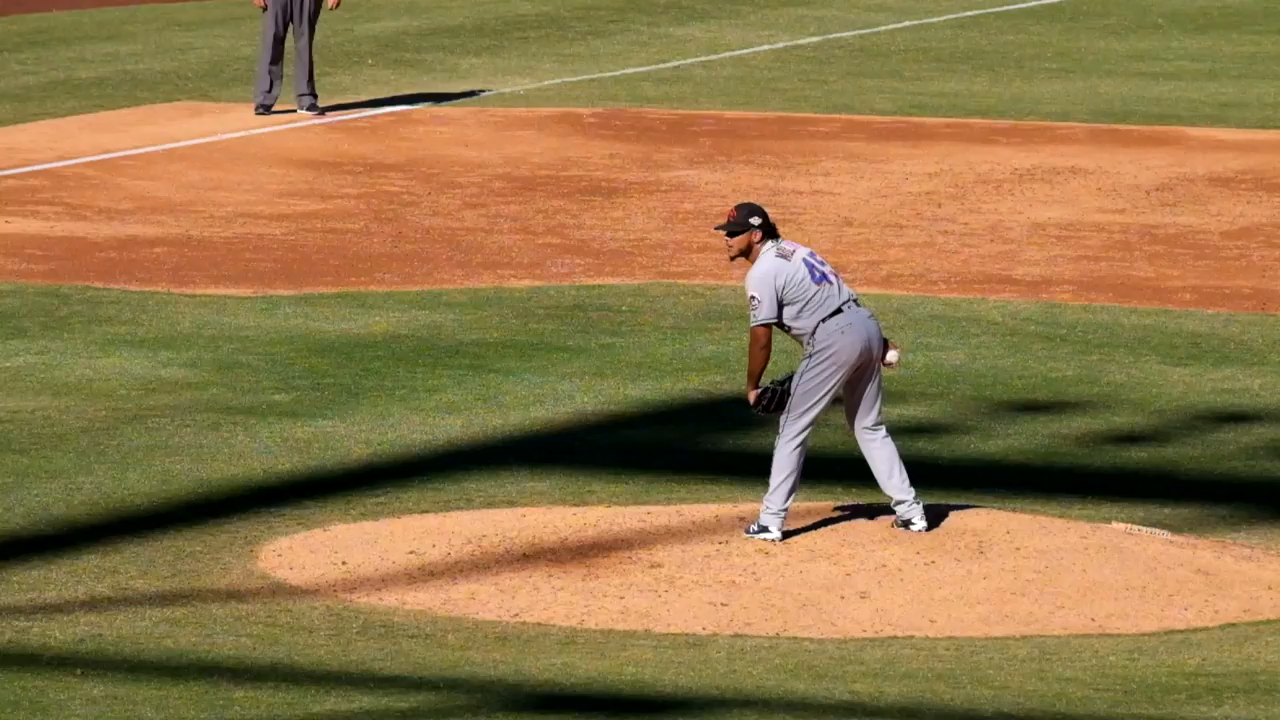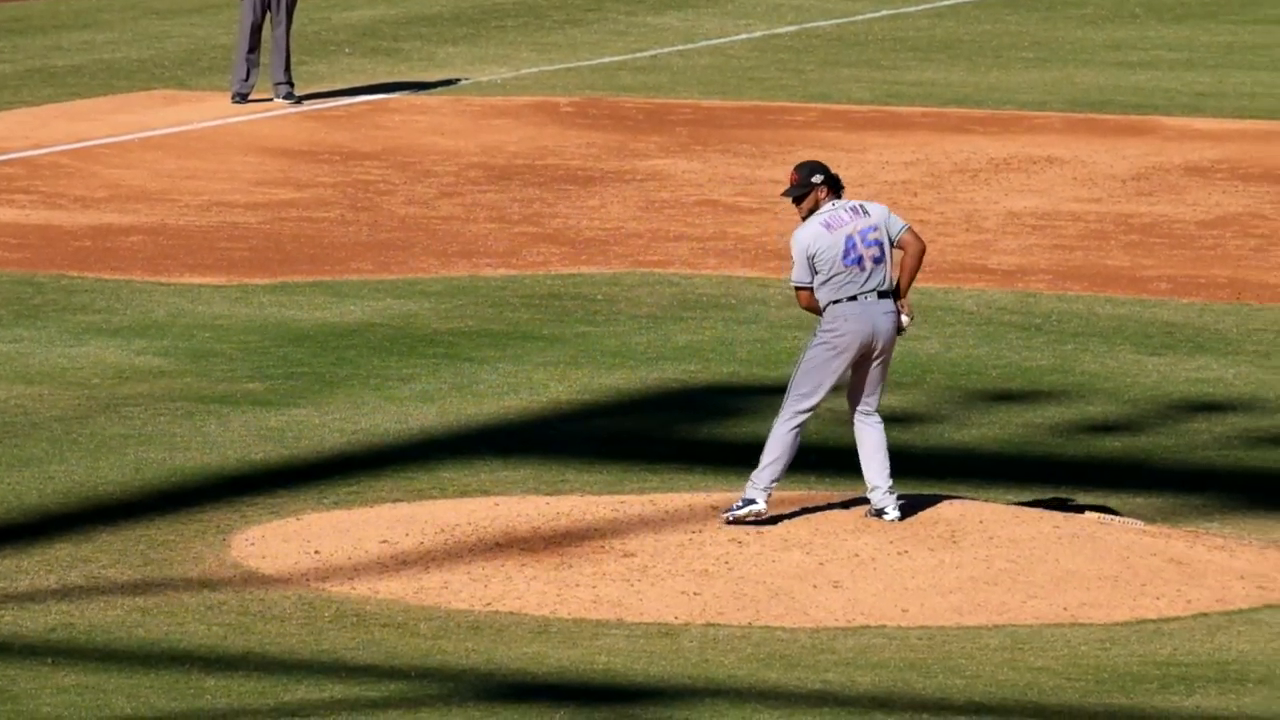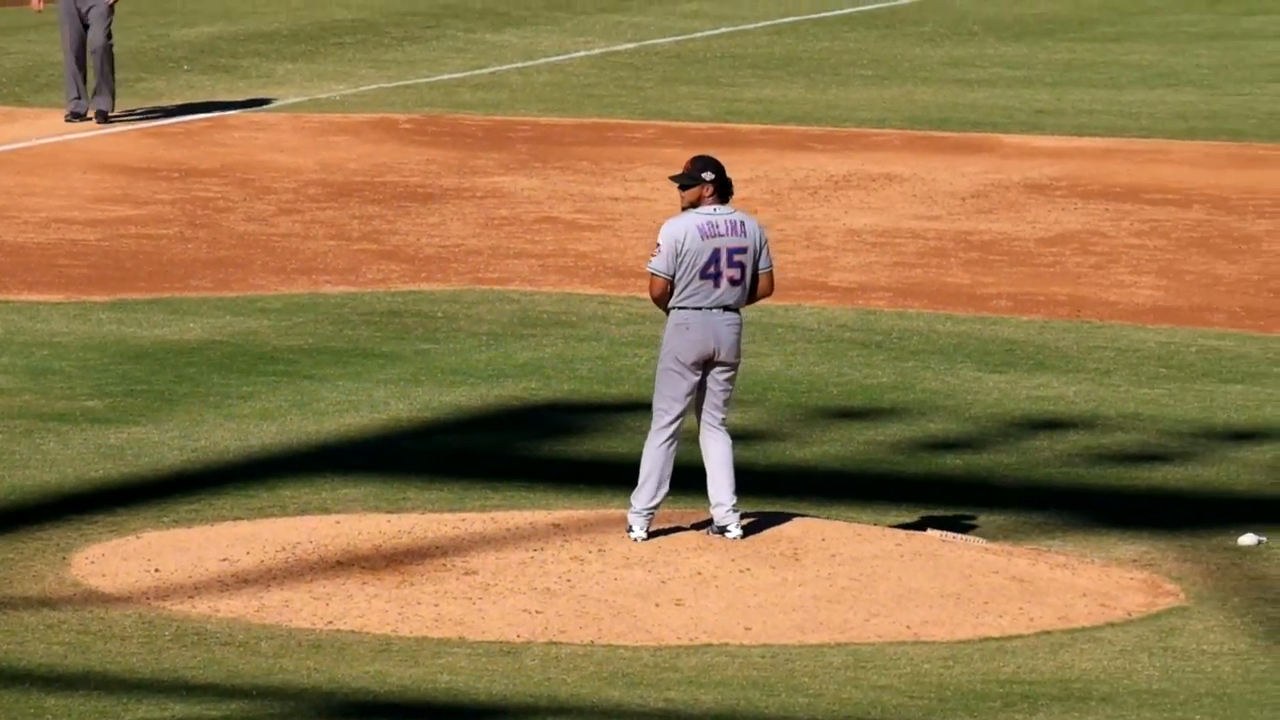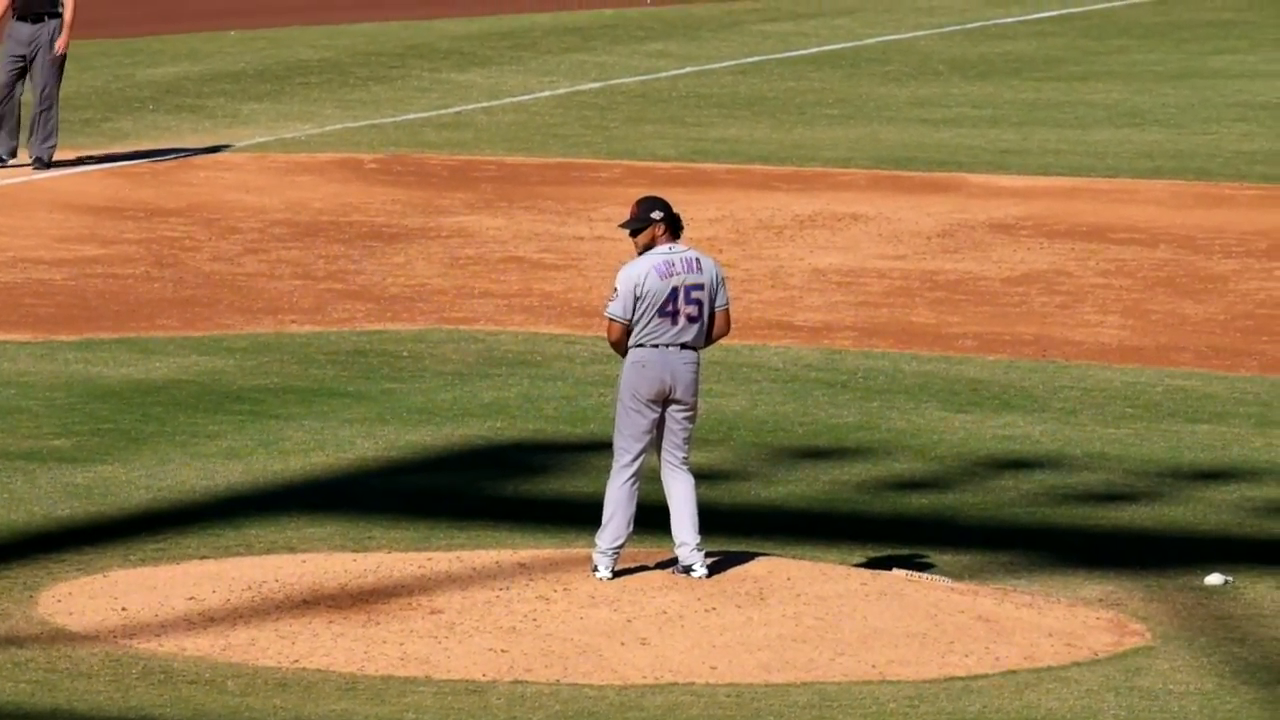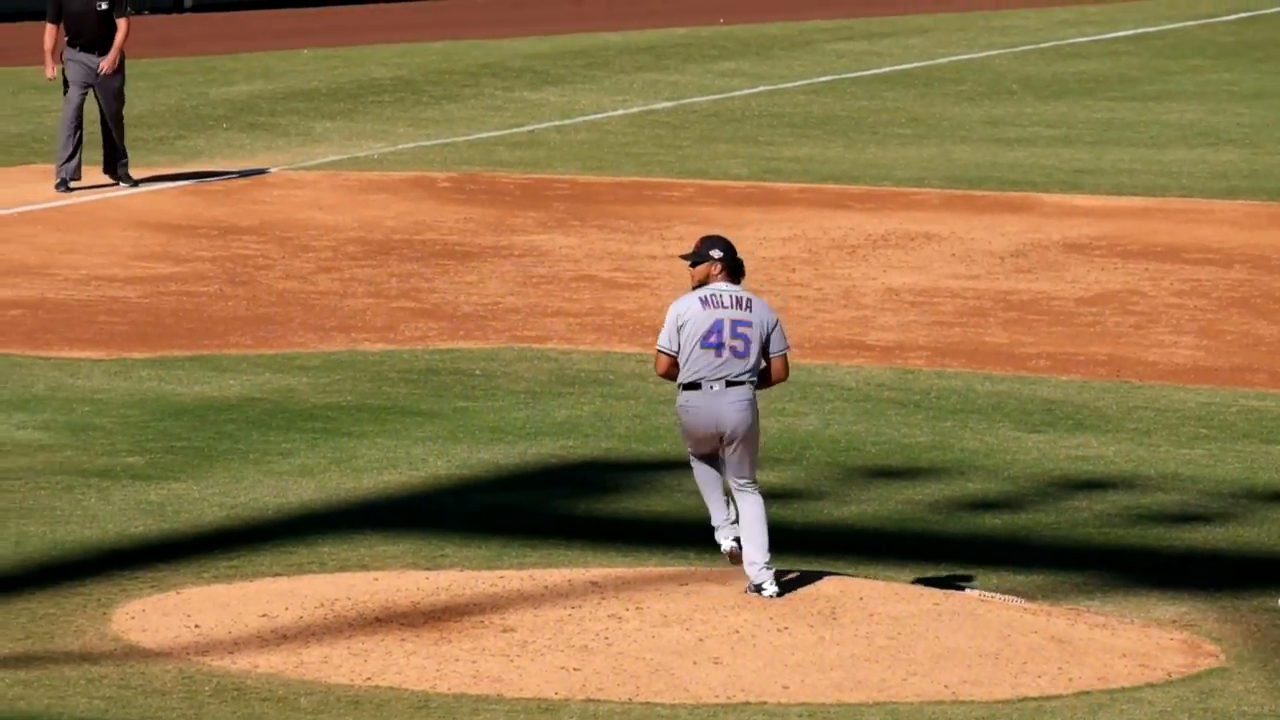
dt=1s
person 1, frame 1
left shoulder: (760, 272)
right shoulder: (792, 249)
left elbow: (761, 338)
left wrist: (752, 386)
left hip: (834, 338)
right hip: (867, 326)
left knee: (792, 428)
right knee: (869, 427)
left ankle: (771, 520)
right ankle: (910, 510)
person 1, frame 2
left shoulder: (805, 234)
right shoulder: (875, 210)
left elbow: (804, 298)
right elbow: (916, 246)
right wrist: (900, 295)
left hip: (842, 321)
right hip: (883, 316)
left knee: (795, 408)
right knee: (866, 411)
left ankle: (757, 494)
right ankle: (884, 499)
person 1, frame 3
left shoulder: (677, 227)
right shoulder: (751, 228)
left elbow: (657, 289)
right elbow: (765, 287)
left wrist: (675, 310)
left hip: (687, 327)
right hip: (729, 328)
left knee: (665, 424)
right knee: (715, 424)
left ankle: (640, 517)
right ankle: (727, 516)
person 1, frame 4
left shoulder: (635, 271)
right shoulder: (708, 267)
left elbow: (616, 334)
right elbow: (721, 327)
left wrist: (632, 355)
left hip: (644, 365)
right hip: (686, 367)
left knee: (626, 463)
right knee: (677, 463)
left ankle: (605, 557)
right ankle: (691, 556)
person 1, frame 5
left shoulder: (684, 306)
right shoulder: (762, 309)
left elbow: (664, 367)
right elbow: (779, 372)
left hip: (696, 406)
right hip: (741, 404)
left knee: (702, 457)
right knee: (746, 485)
left ankle: (727, 529)
right ankle: (763, 575)
